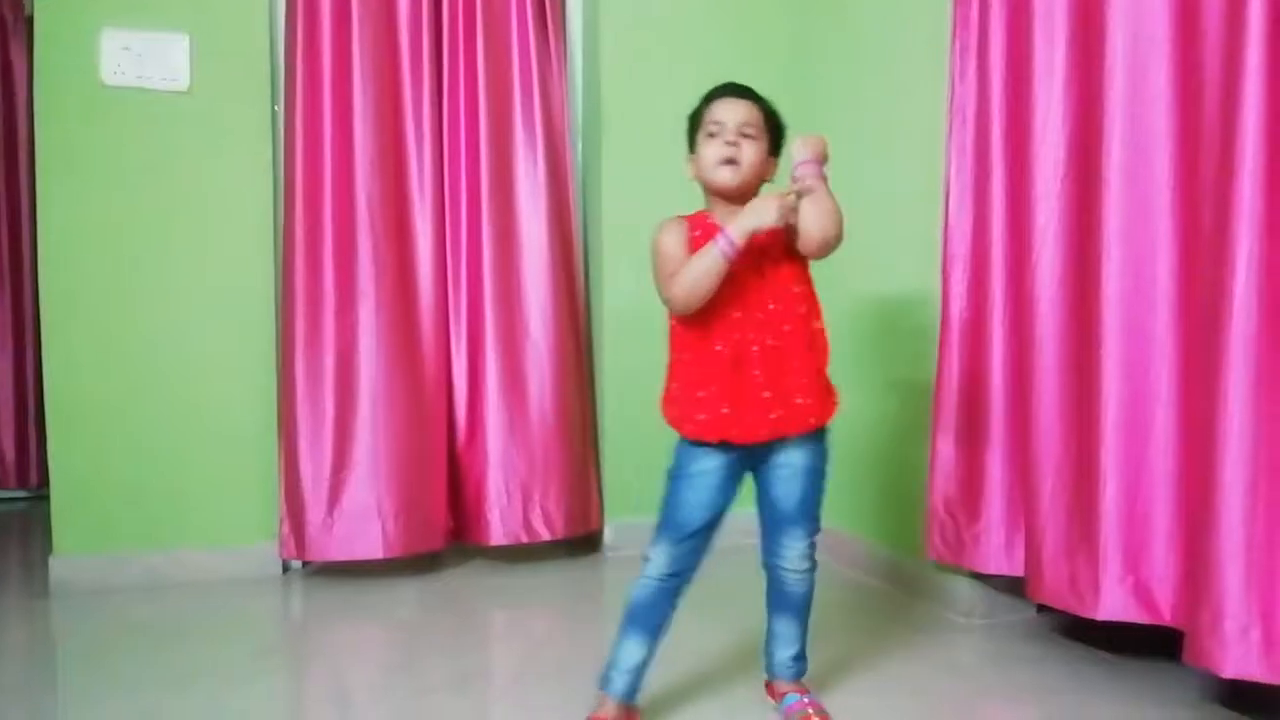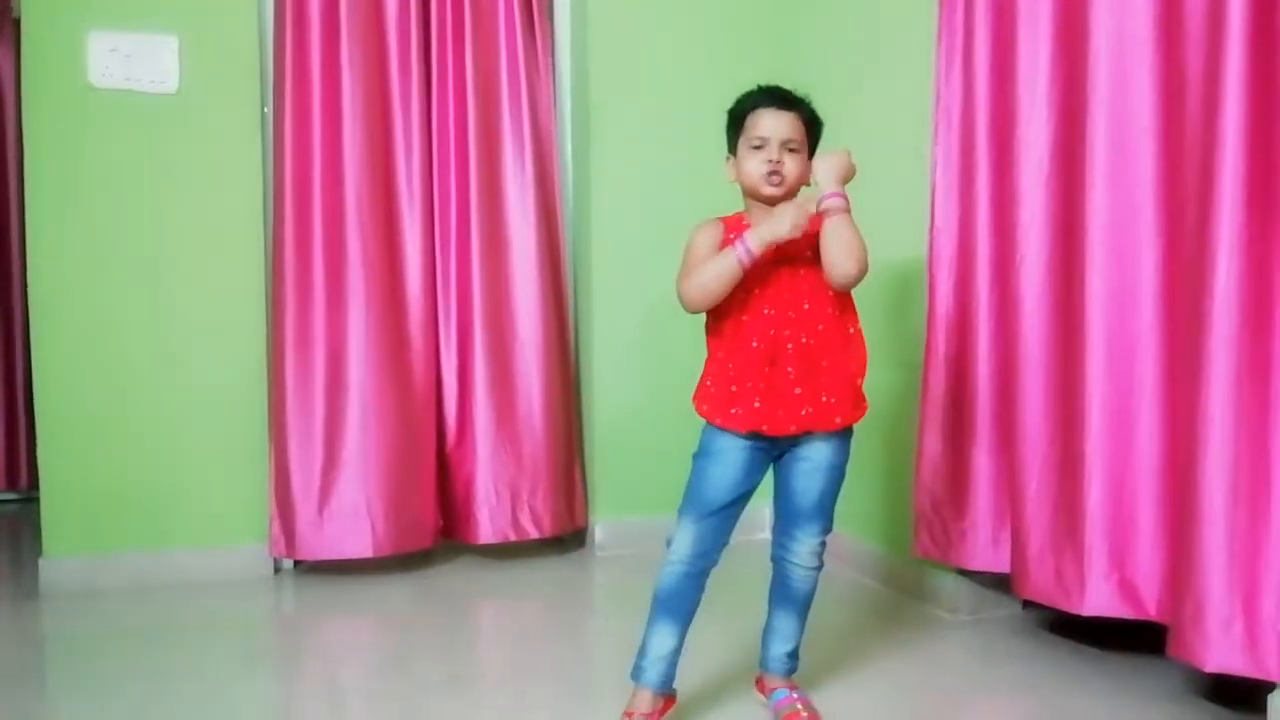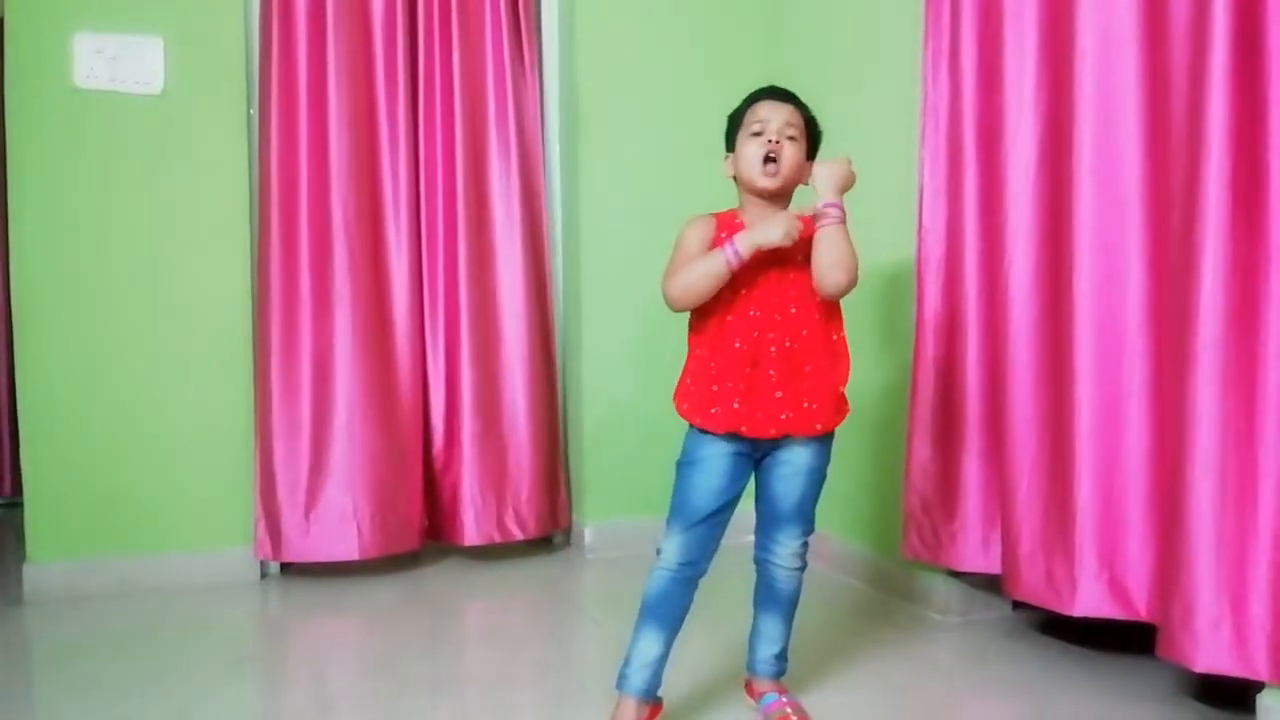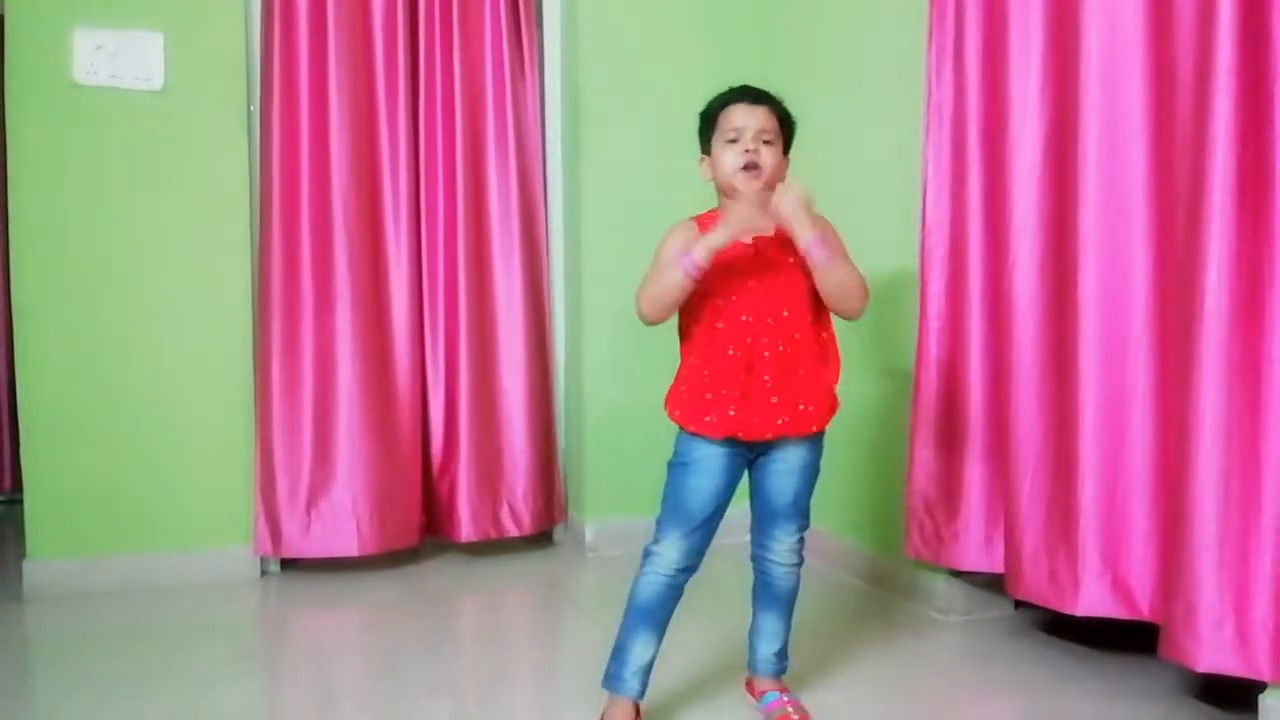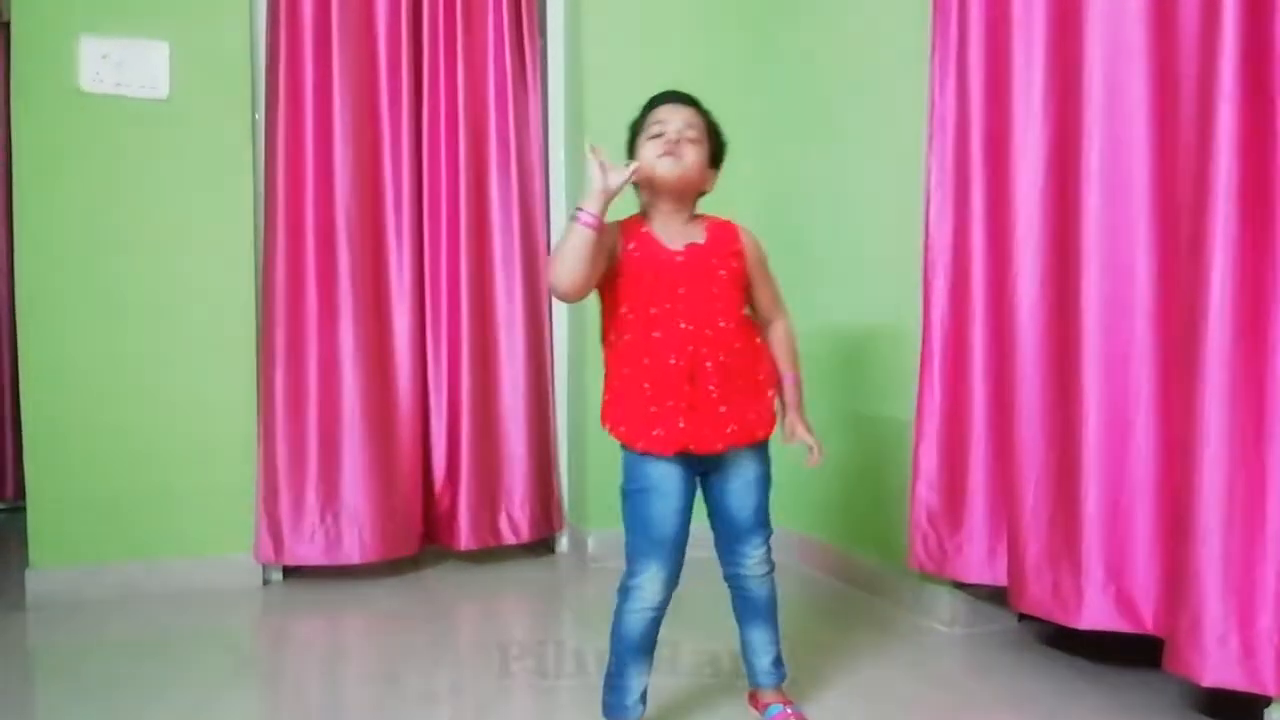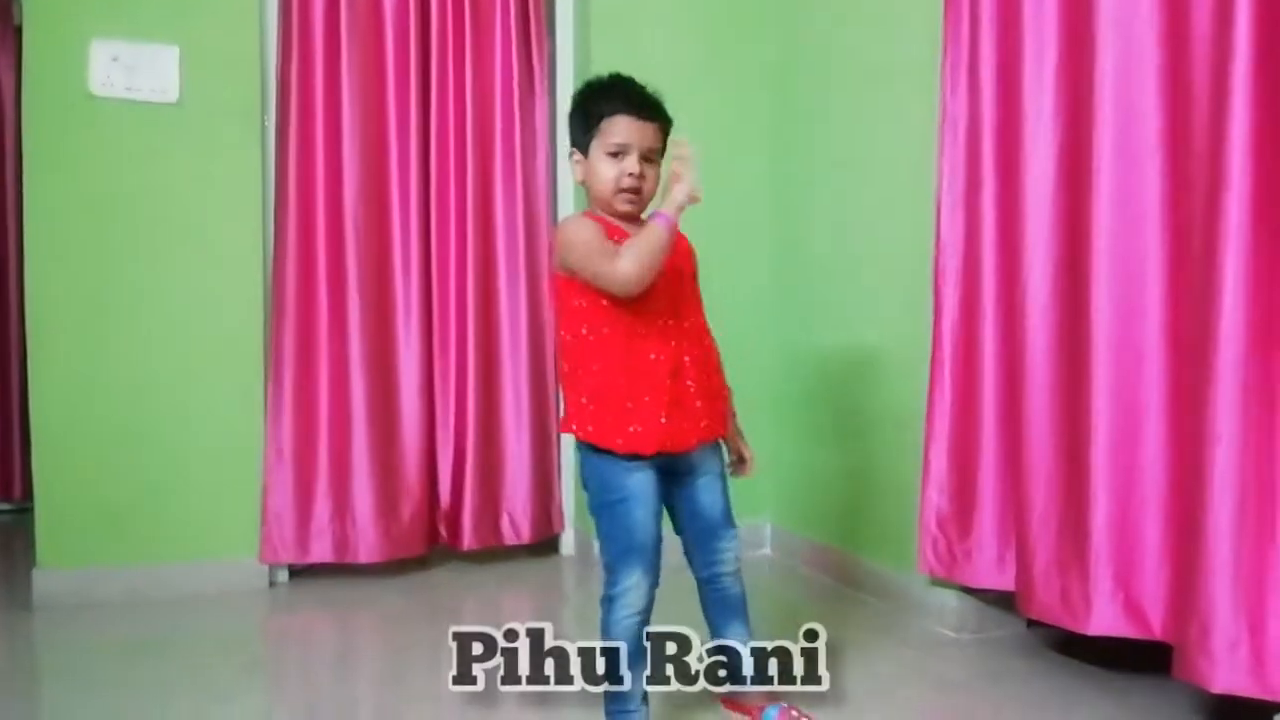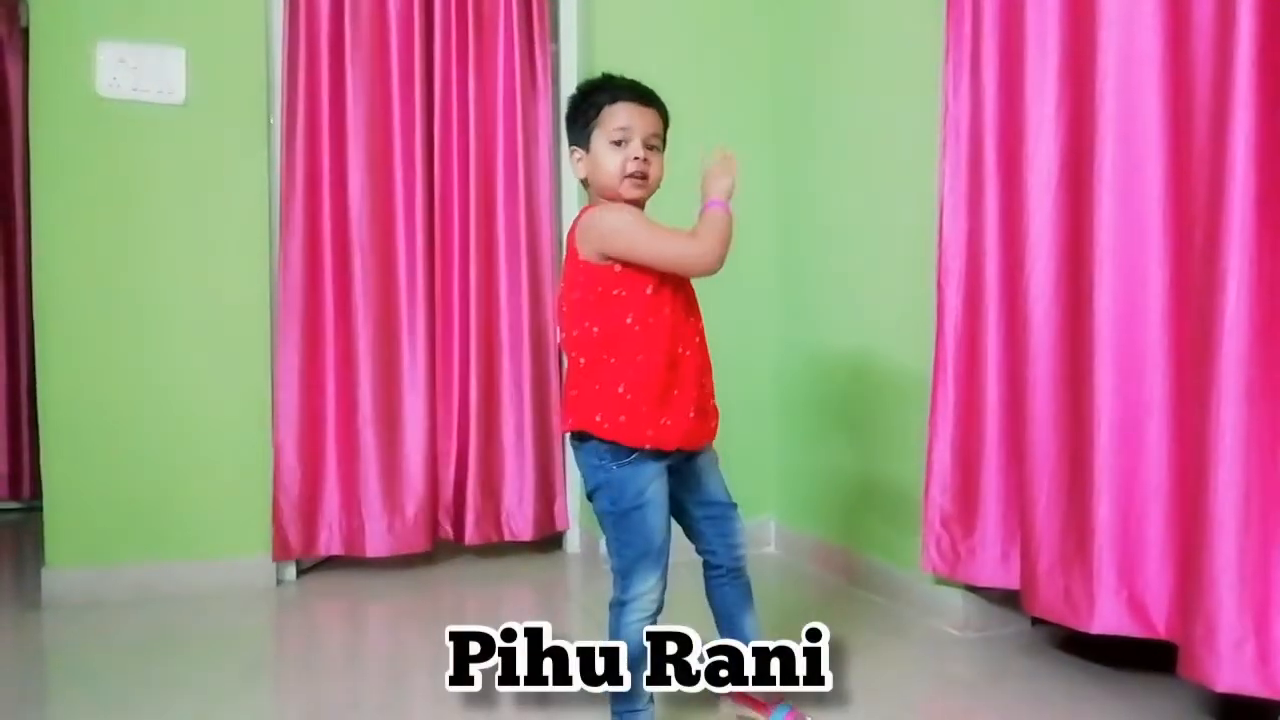
dt=0.4s
person 1, frame 1
left shoulder: (785, 222)
right shoulder: (677, 233)
left elbow: (824, 236)
right elbow: (682, 296)
left wrist: (809, 167)
right wrist: (744, 227)
left hip: (794, 426)
right hip: (710, 429)
left knee: (794, 556)
right knee: (667, 560)
person 1, frame 2
left shoulder: (825, 229)
right shoulder: (715, 234)
left elbow: (847, 271)
right elbow: (693, 295)
left wrist: (832, 190)
right wrist: (763, 235)
left hip: (821, 421)
right hip: (737, 420)
left knee: (802, 553)
right knee: (690, 545)
person 1, frame 3
left shoulder: (818, 232)
right shoulder: (707, 230)
left elbow: (835, 282)
right elbow: (677, 293)
left wrist: (831, 197)
right wrist: (751, 240)
left hip: (801, 425)
right hip: (718, 423)
left knee: (784, 556)
right knee: (679, 554)
person 1, frame 4
left shoulder: (809, 231)
right shoulder: (690, 234)
left elbow: (851, 301)
right elbow: (650, 307)
left wrist: (802, 228)
right wrist: (713, 244)
left hip: (793, 425)
right hip: (710, 424)
left knee: (780, 553)
right knee: (669, 555)
person 1, frame 5
left shoulder: (736, 242)
right shoulder: (616, 242)
left elbow: (774, 321)
right elbow: (564, 284)
left wrist: (792, 405)
right wrist: (597, 198)
left hip: (739, 433)
right hip: (654, 441)
left knee: (751, 563)
right knee: (649, 581)
person 1, frame 6
left shoulder: (676, 242)
right shoulder: (578, 235)
right elbow: (627, 274)
left wrist: (729, 423)
right wrist: (672, 202)
left hip: (692, 439)
right hip: (617, 445)
left knee: (721, 564)
right knee: (632, 587)
person 1, frame 7
left shoulder: (643, 239)
right shoulder: (603, 224)
right elbow: (706, 256)
left wrist: (699, 428)
right wrist: (717, 194)
left hip: (677, 437)
right hip: (619, 442)
left knee: (727, 548)
right knee: (642, 589)
